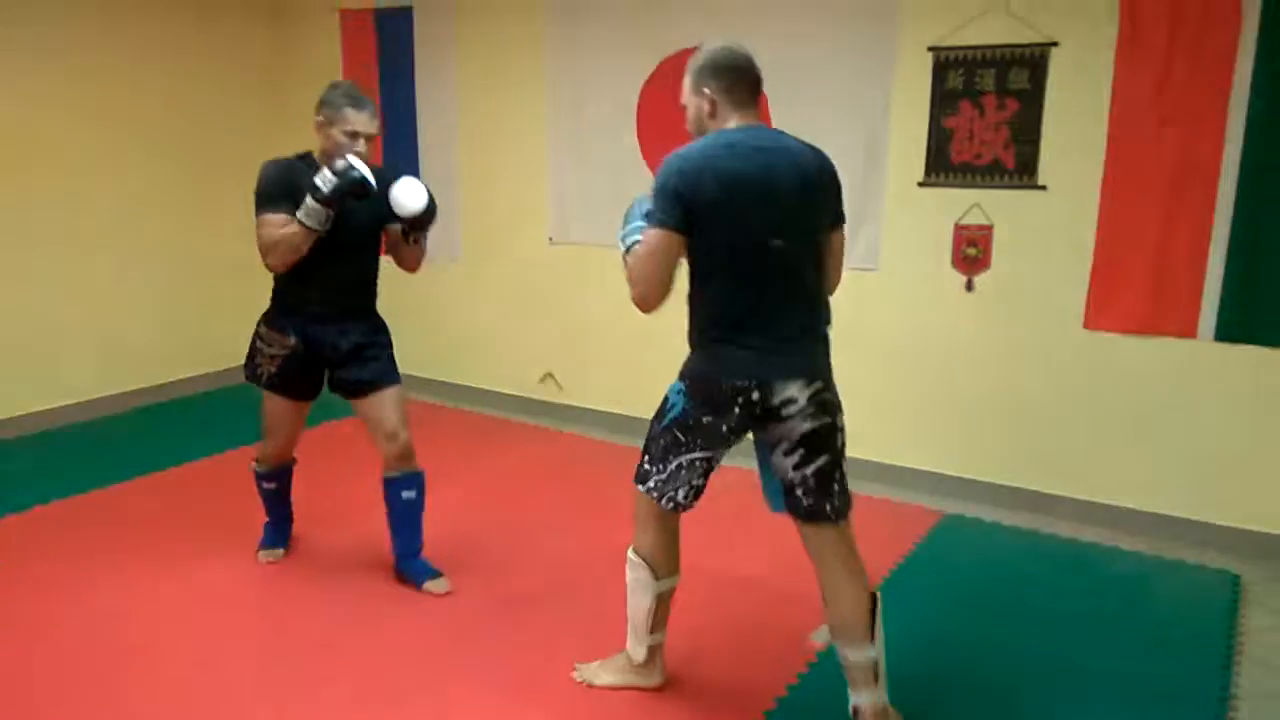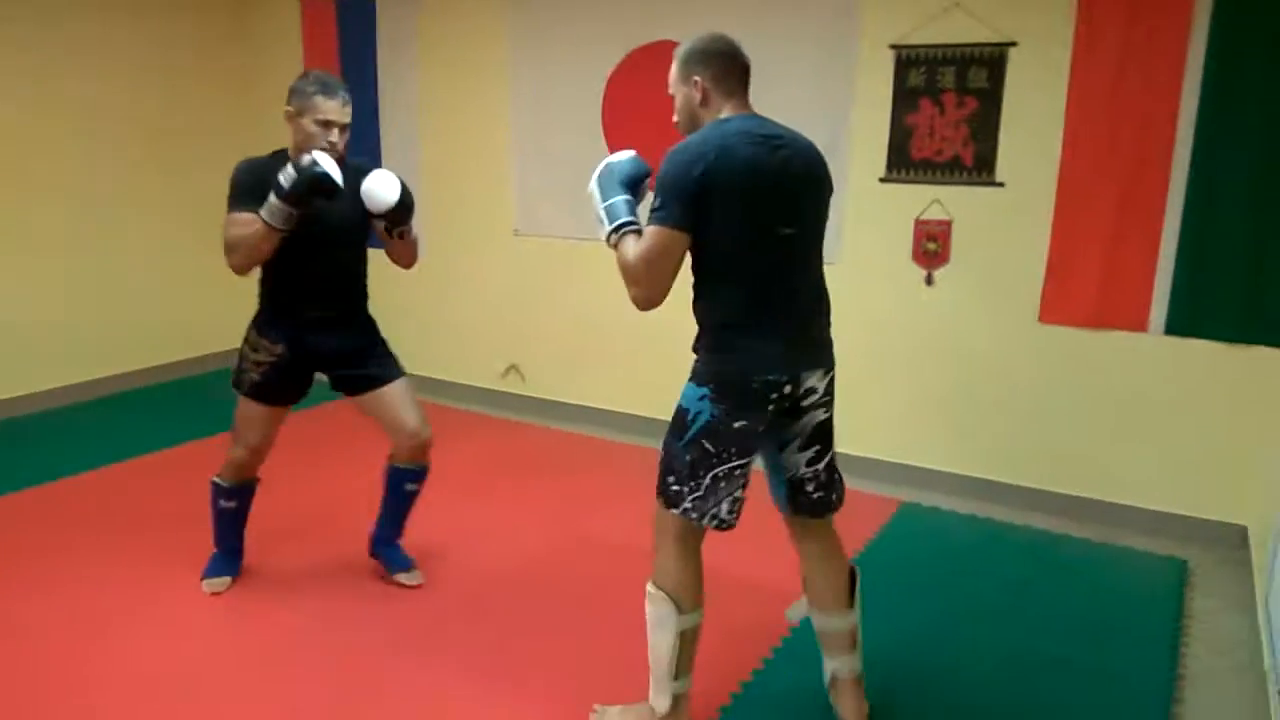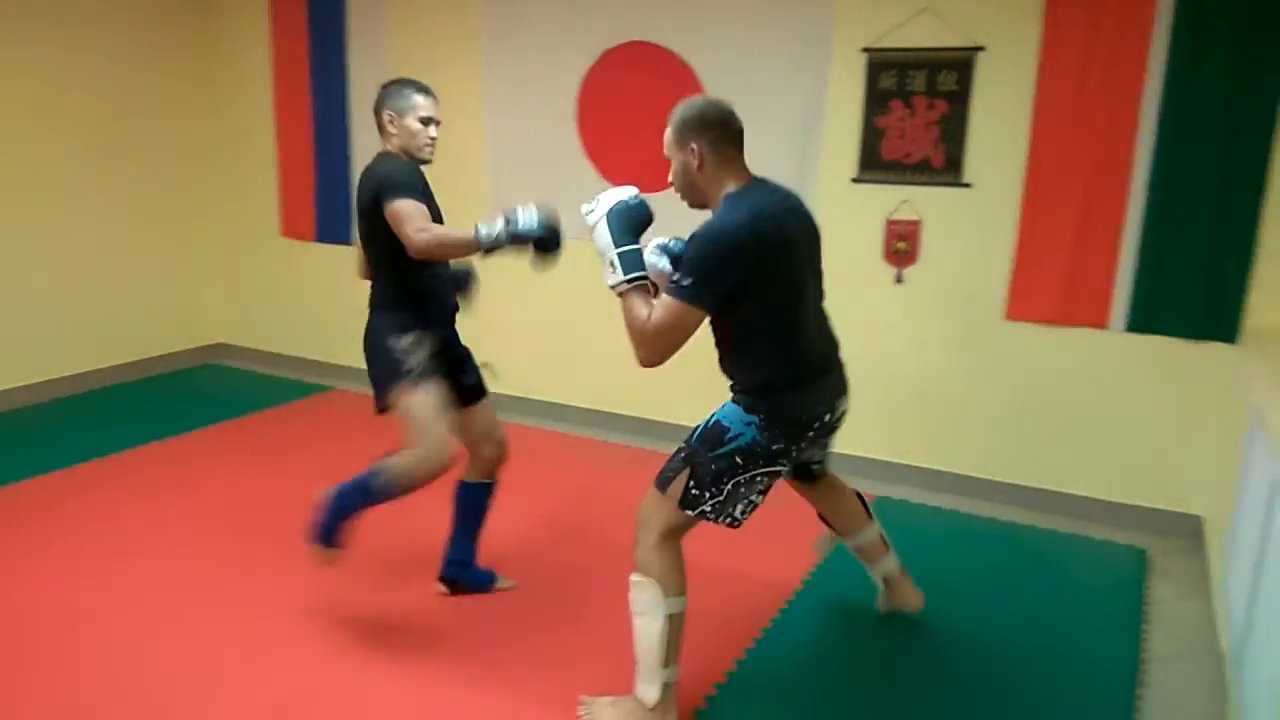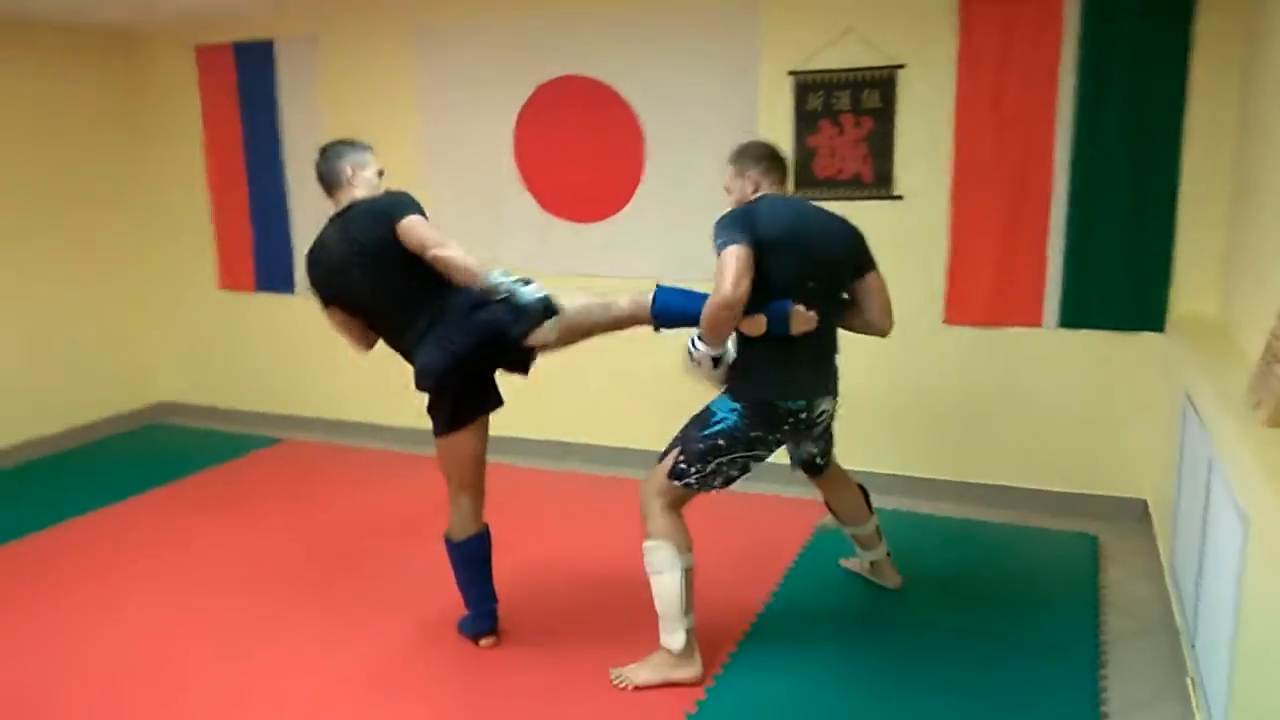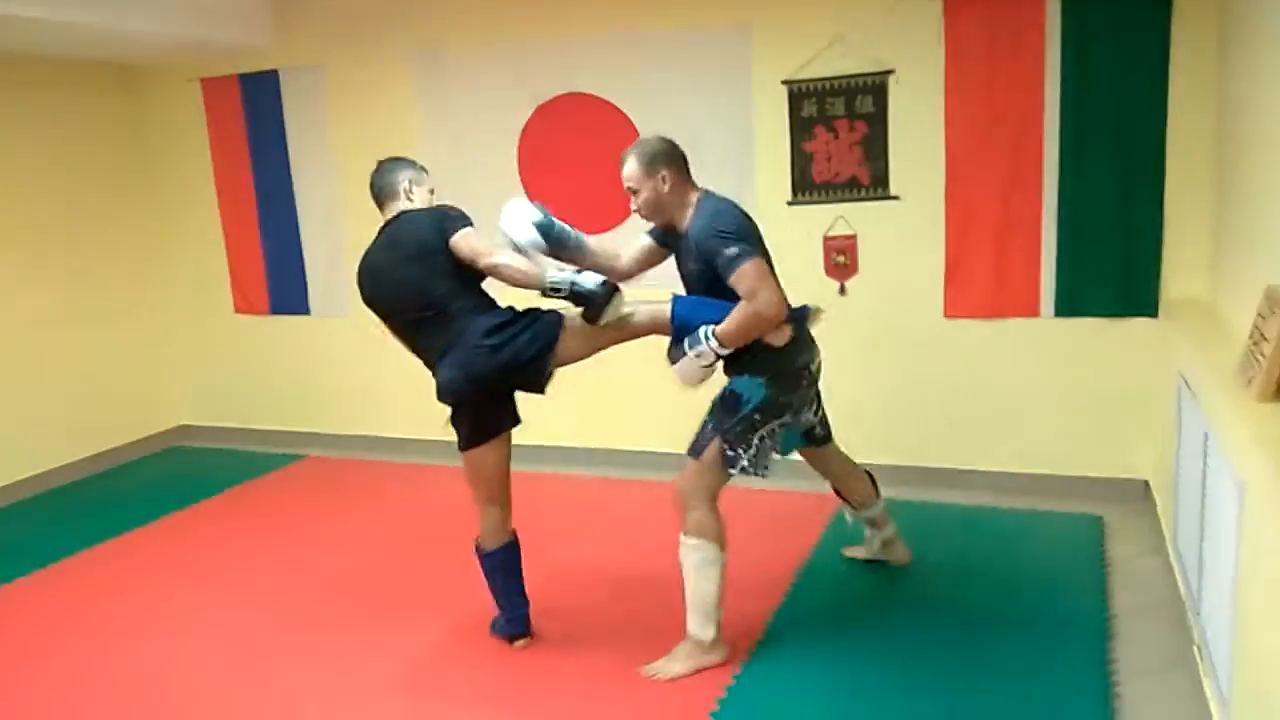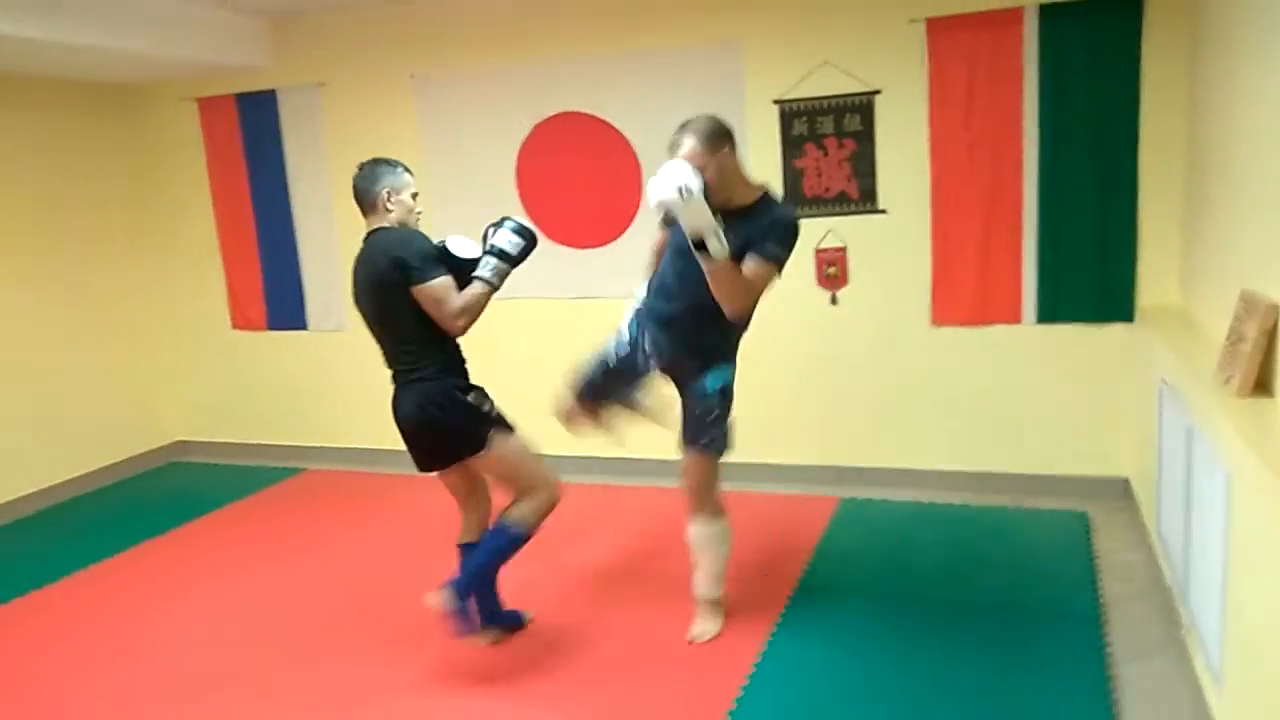
dt=0.4s
person 1, frame 1
left shoulder: (687, 168)
right shoulder: (815, 165)
left elbow: (646, 292)
left wrist: (636, 233)
left hip: (718, 376)
right hip: (802, 374)
left knee: (653, 505)
right knee: (828, 534)
left ankle: (642, 658)
person 1, frame 2
left shoulder: (691, 159)
right shoulder: (807, 157)
left elbow: (646, 290)
left wrist: (617, 209)
left hip: (732, 376)
right hip: (809, 369)
left knee: (675, 534)
right knee: (813, 528)
person 1, frame 3
left shoulder: (721, 237)
right shoulder: (785, 205)
left elbow: (651, 347)
left wrist: (622, 255)
right wrist: (674, 267)
left hip: (772, 409)
right hip: (823, 392)
left knee: (656, 527)
right knee: (814, 482)
right ankle: (895, 584)
person 1, frame 4
left shoulder: (744, 220)
right shoulder: (843, 231)
left elbow: (730, 296)
right elbow: (879, 321)
left wrist: (705, 344)
left hip: (756, 396)
right hip: (817, 392)
left knee: (657, 497)
right knee: (824, 473)
left ankle: (678, 652)
right ankle: (878, 562)
person 1, frame 5
left shoulder: (715, 224)
right shoulder: (680, 220)
left elbow: (769, 305)
right elbow: (622, 264)
left wrist: (706, 345)
right wrist: (556, 237)
left hip: (768, 373)
right hip: (790, 362)
left knee: (694, 489)
right knee: (822, 453)
left ankle: (705, 640)
right ankle: (887, 542)
person 1, frame 6
left shoulder: (775, 221)
right shoulder: (684, 199)
left elbow: (735, 304)
left wrist: (705, 230)
left hip: (706, 361)
right hip: (648, 330)
left knee: (696, 485)
right knee: (574, 412)
left ankle: (710, 599)
right ankle: (622, 401)
person 2, frame 1
left shoulder: (377, 184)
right shoulder: (280, 175)
left elbow: (409, 263)
right elbow: (275, 257)
left wrist: (417, 227)
right wrist: (322, 202)
left hip: (359, 328)
right hip: (292, 328)
left knee: (397, 443)
right knee: (277, 447)
left ankle: (409, 559)
right ankle: (278, 526)
person 2, frame 2
left shoulder: (362, 177)
right shoulder: (255, 175)
left elbow: (405, 259)
right elbow: (239, 259)
left wrist: (398, 220)
right wrist: (285, 200)
left hip: (351, 332)
right hip: (280, 334)
left knee: (413, 437)
right knee: (244, 457)
left ankle: (386, 544)
right ankle: (226, 554)
person 2, frame 3
left shoulder: (391, 178)
right shoulder: (391, 173)
left elbow: (369, 267)
right elbow: (419, 240)
left wrist: (446, 278)
right wrist: (507, 231)
left hip: (432, 334)
right hip: (403, 335)
left knee: (489, 450)
right knee: (434, 454)
left ankle: (460, 569)
right ankle: (341, 507)
person 2, frame 4
left shoulder: (319, 261)
right shoulder: (387, 207)
left elbow: (364, 338)
right elbow: (438, 249)
right wrist: (513, 290)
left hip: (440, 363)
right hip: (476, 325)
left knee: (463, 498)
right knee: (625, 308)
left ankle: (480, 619)
right ankle: (766, 318)
person 2, frame 5
left shoulder: (369, 270)
right shoulder: (435, 220)
right elbow: (491, 258)
right wrist: (572, 283)
left hip: (459, 377)
right hip: (500, 339)
left knee: (491, 506)
right knee: (645, 316)
left ankle: (513, 619)
person 2, frame 6
left shoulder: (367, 263)
right shoulder: (406, 245)
right elbow: (457, 319)
left wrist: (455, 269)
right wrist: (497, 262)
left hip: (413, 402)
right hip: (445, 397)
left knee: (477, 504)
right knee: (540, 491)
left ankle: (488, 612)
right ankle: (463, 593)
